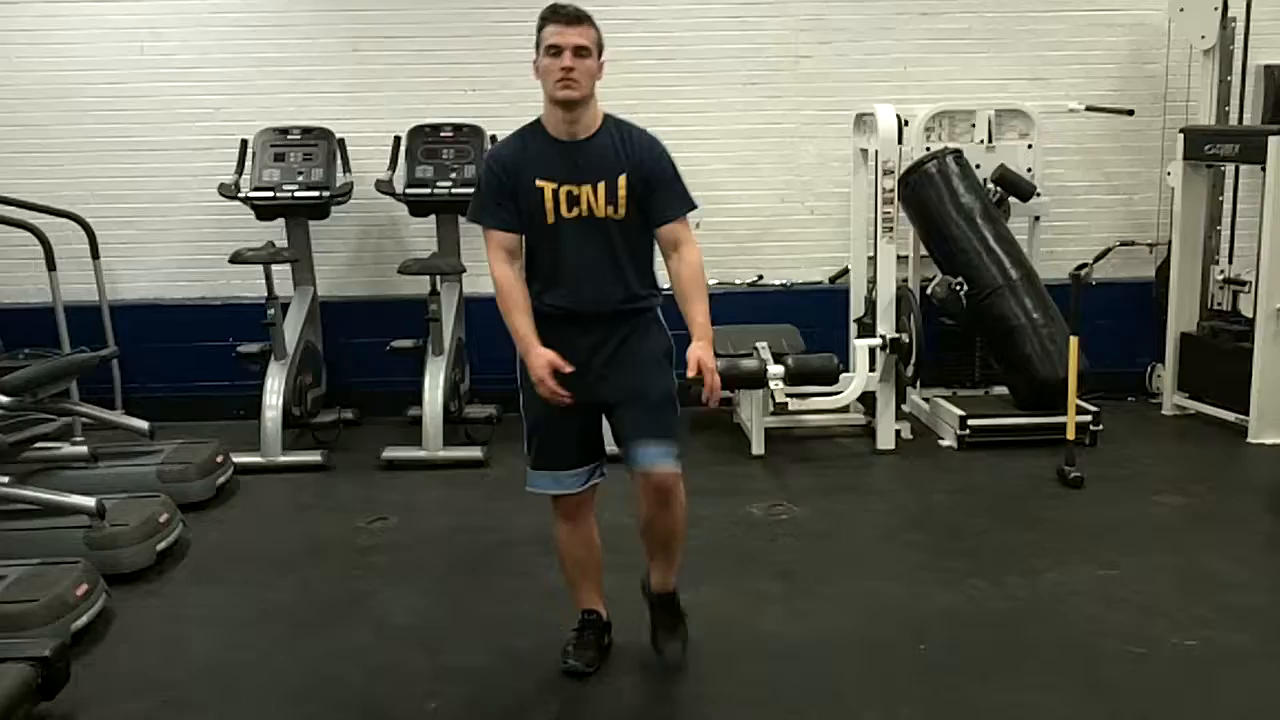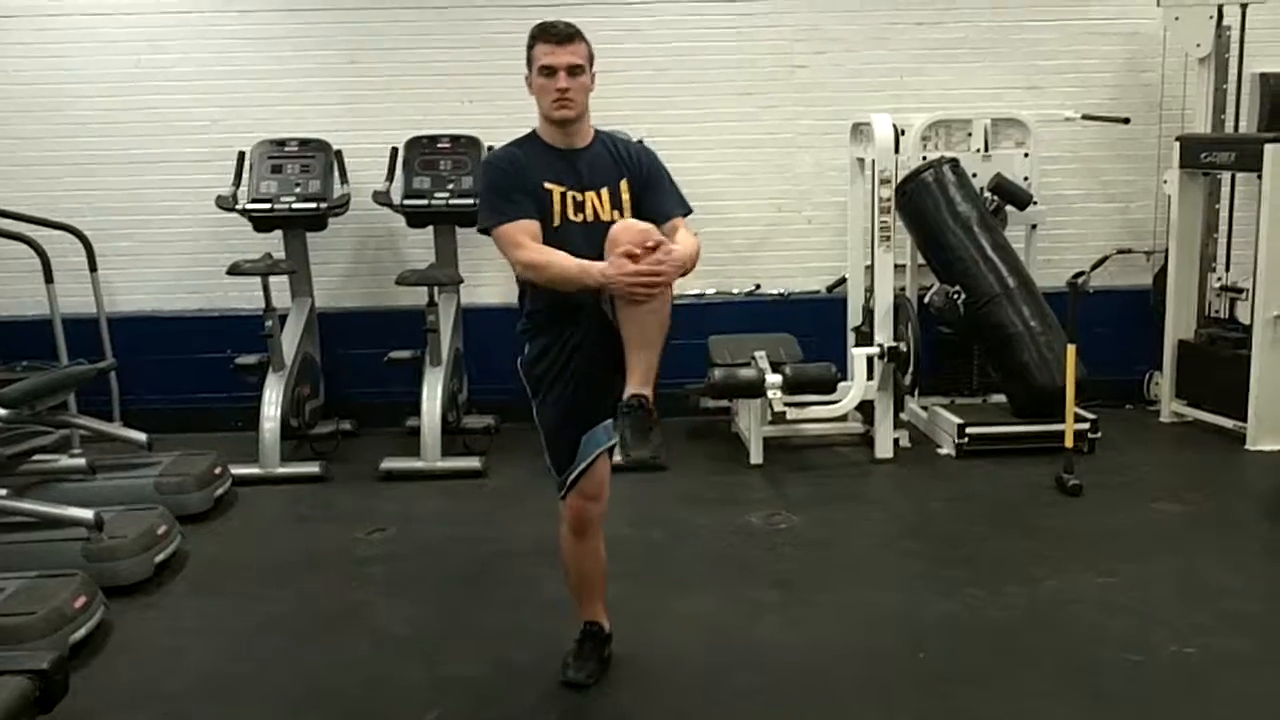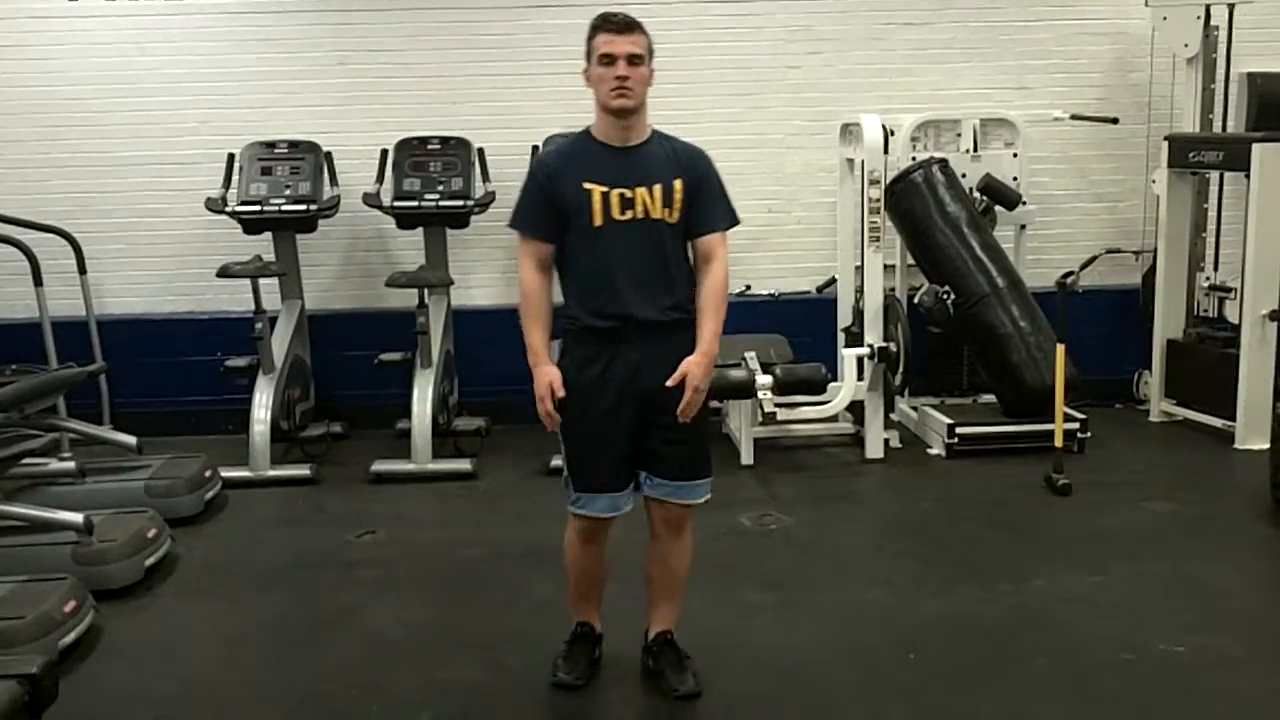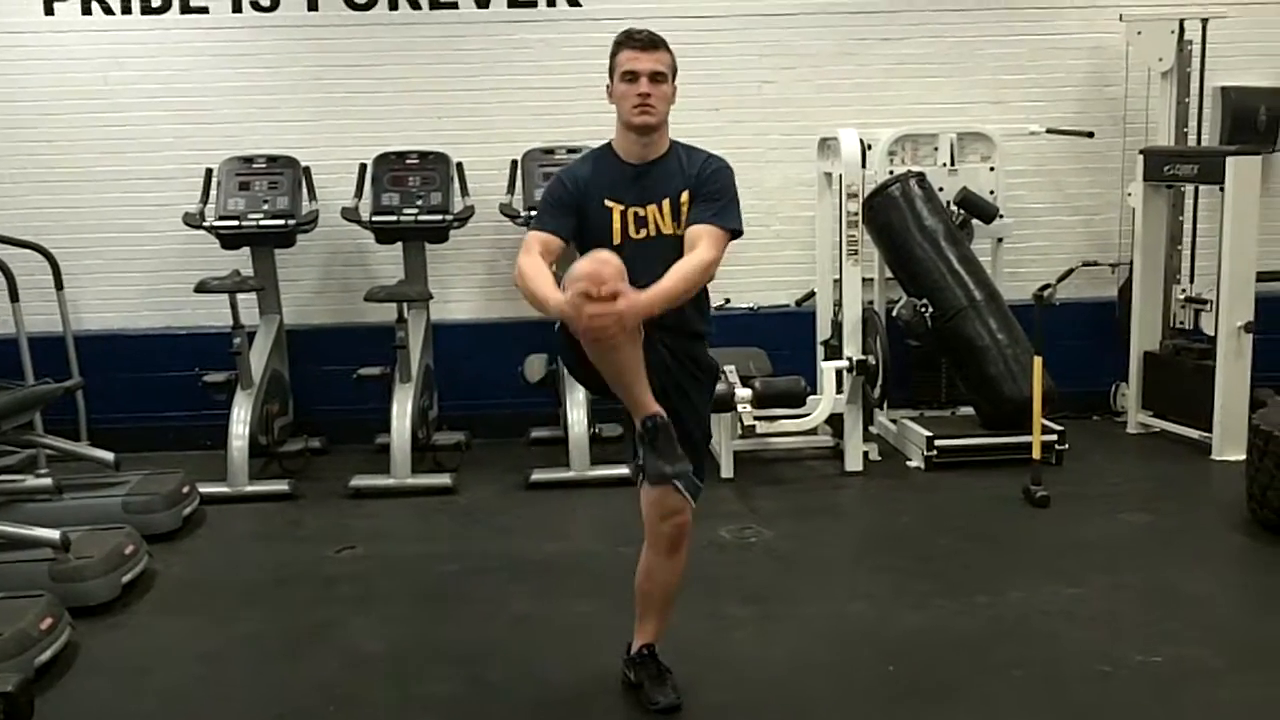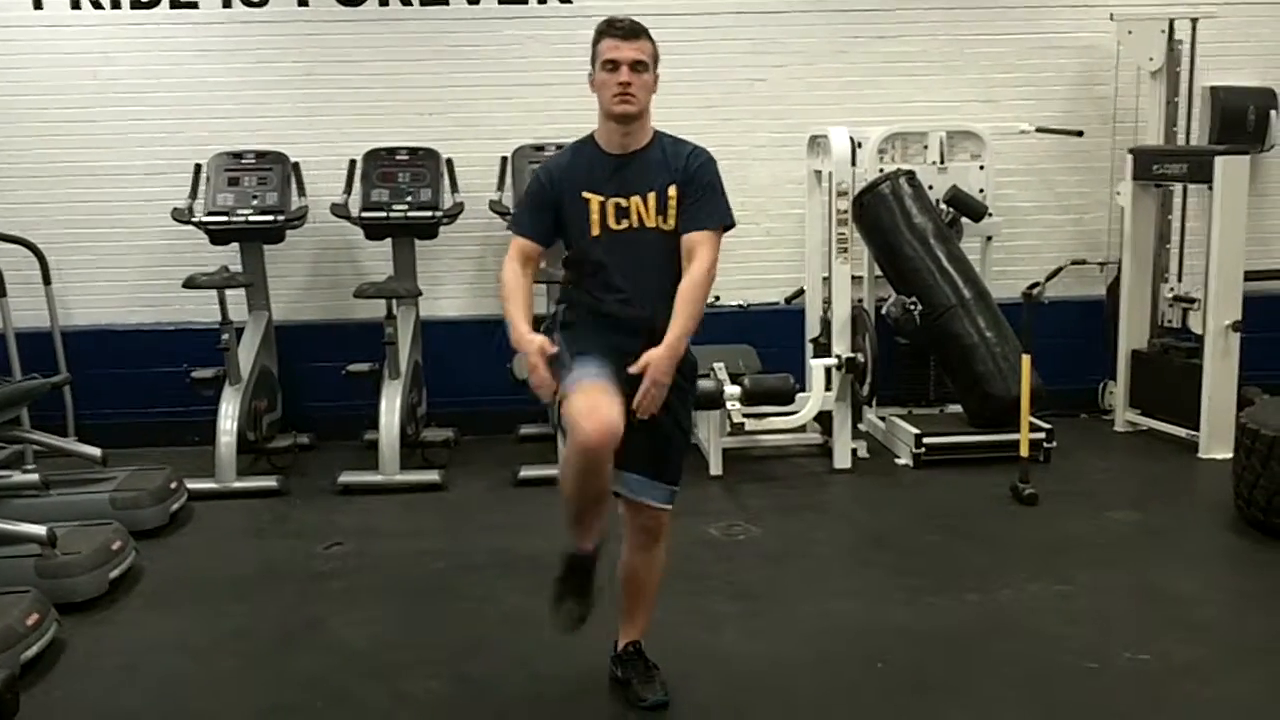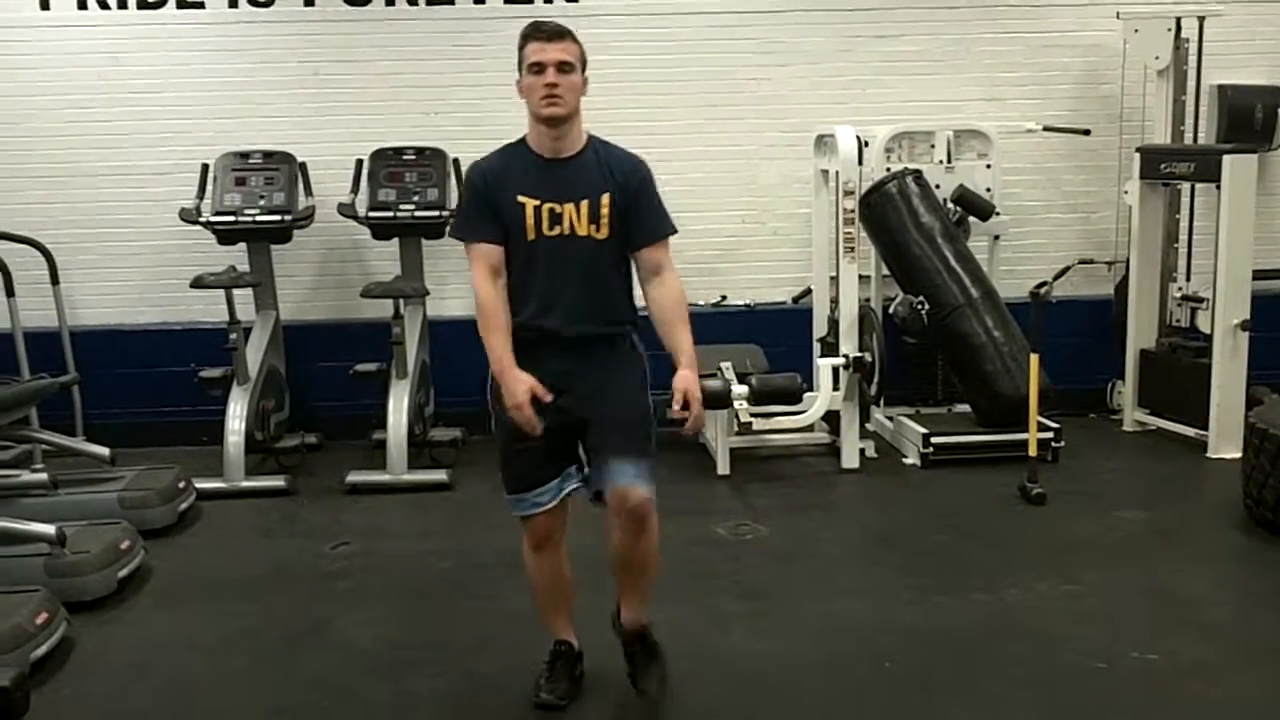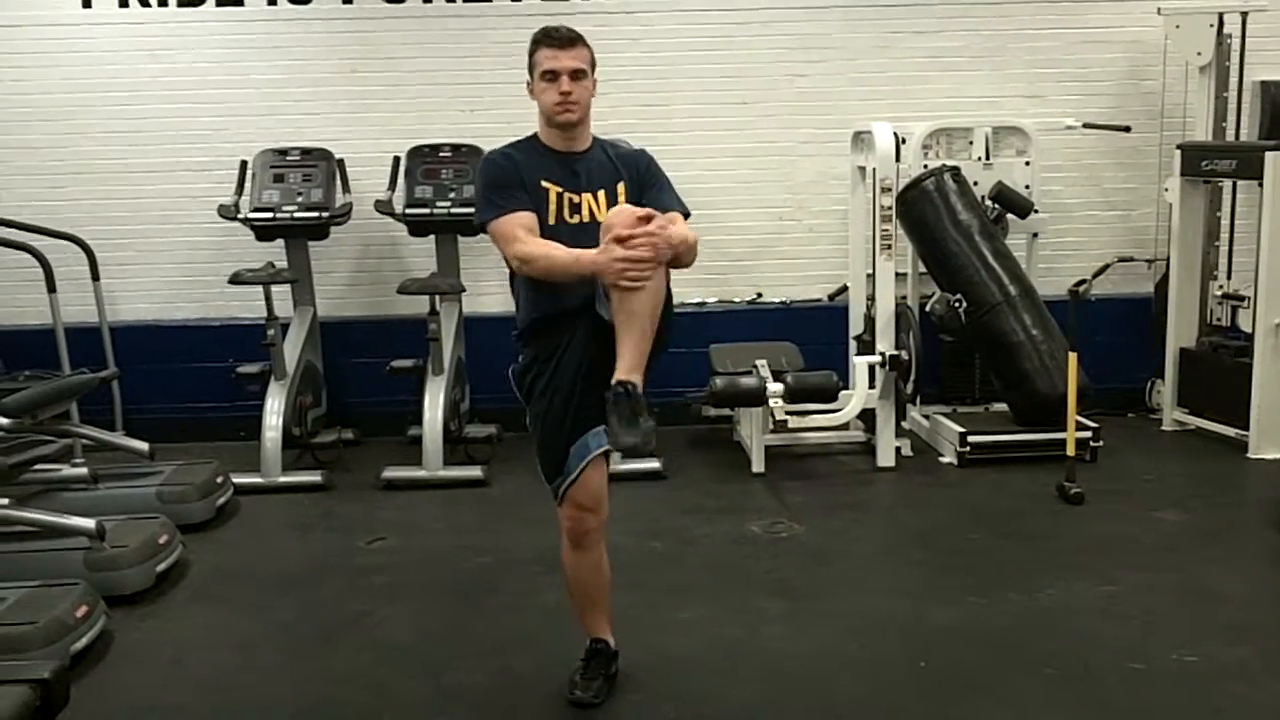
dt=0.7s
person 1, frame 1
left shoulder: (640, 151)
right shoulder: (509, 161)
left elbow: (679, 246)
right elbow: (504, 261)
left wrist: (701, 336)
right wrist: (531, 349)
left hip: (634, 334)
right hip: (553, 345)
left knee: (660, 480)
right knee: (568, 496)
left ankle: (663, 594)
right ankle: (592, 619)
person 1, frame 2
left shoulder: (633, 158)
right shoulder: (508, 167)
left elbow: (683, 236)
right elbow: (527, 256)
left wrist: (673, 257)
right wrist: (604, 274)
left hip: (628, 321)
right hip: (558, 341)
left knee: (635, 236)
right knee: (583, 503)
left ankle: (637, 402)
right ankle: (593, 631)
person 1, frame 3
left shoulder: (688, 164)
right shoulder: (557, 167)
left elbow: (712, 263)
right elbow: (534, 269)
left wrist: (705, 351)
right wrist: (539, 361)
left hip: (674, 358)
right hip: (593, 359)
left knee: (673, 511)
right knee: (593, 515)
left ankle: (662, 639)
right ankle: (585, 631)
person 1, frame 4
left shoulder: (707, 173)
right shoulder: (578, 179)
left elbow: (703, 259)
right elbow: (531, 260)
left wrist: (641, 303)
right wrist: (566, 301)
left hip: (679, 352)
right hip: (605, 350)
left knee: (672, 519)
right knee: (598, 269)
left ankle: (643, 654)
right ankle: (650, 423)
person 1, frame 5
left shoulder: (691, 166)
right shoulder: (560, 173)
left elbow: (700, 262)
right elbow: (519, 261)
left wrist: (670, 349)
right wrist: (522, 333)
left hip: (660, 359)
right hip: (587, 339)
left knee: (650, 516)
right knee: (595, 431)
left ankle: (629, 651)
right ankle: (581, 551)
person 1, frame 6
left shoulder: (625, 172)
right shoulder: (491, 177)
left elbow: (658, 273)
right elbow: (488, 279)
left wrist: (685, 363)
right wrist: (505, 370)
left hip: (609, 359)
right hip: (530, 372)
left knee: (632, 503)
right knee: (542, 526)
left ankle: (634, 625)
right ankle: (564, 649)
person 1, frame 7
left shoulder: (632, 165)
right shoulder: (505, 167)
left elbow: (685, 242)
right elbow: (523, 250)
left wrist: (664, 238)
right wrist: (598, 260)
left hip: (623, 327)
right hip: (553, 346)
left knee: (631, 224)
right knee: (580, 513)
left ankle: (628, 392)
right ankle: (600, 648)
